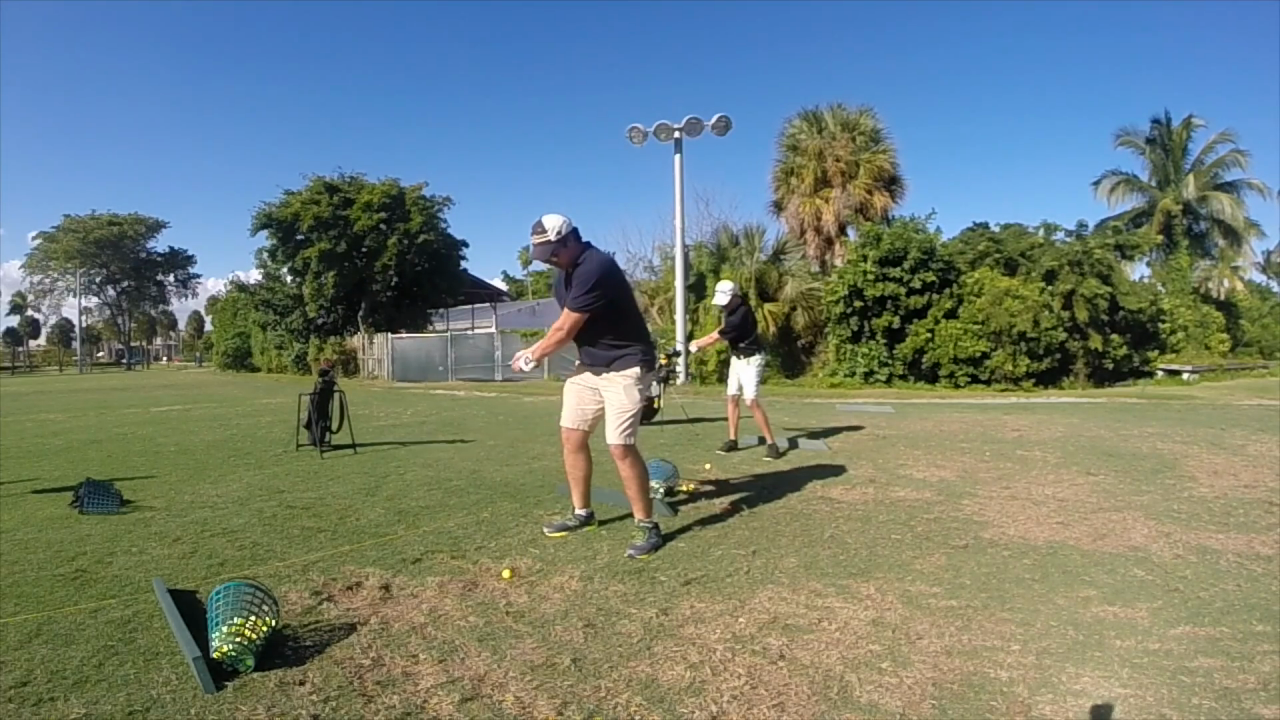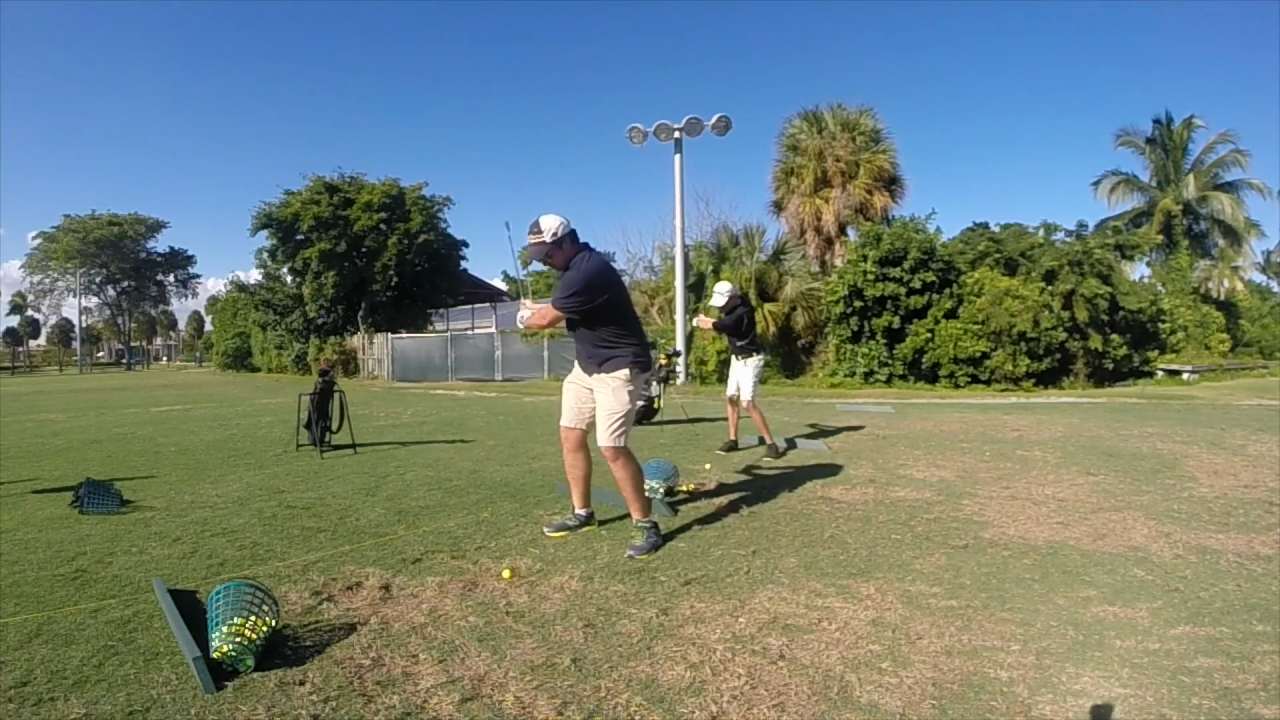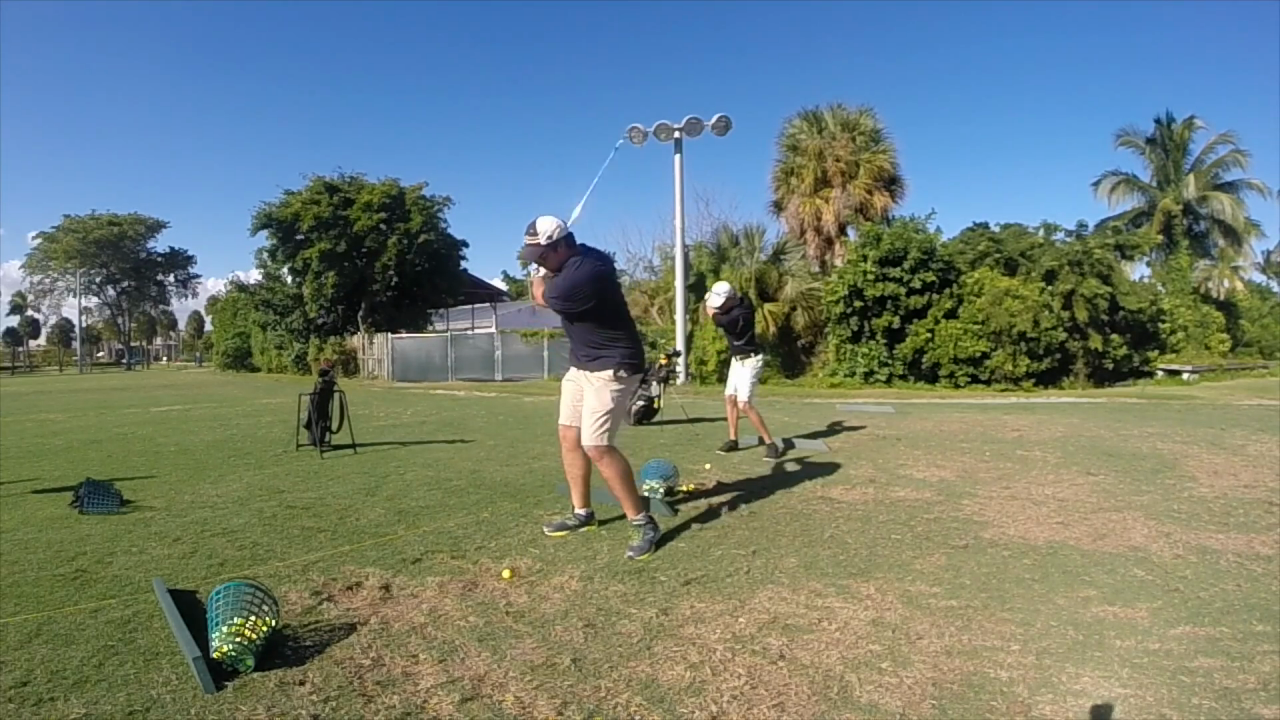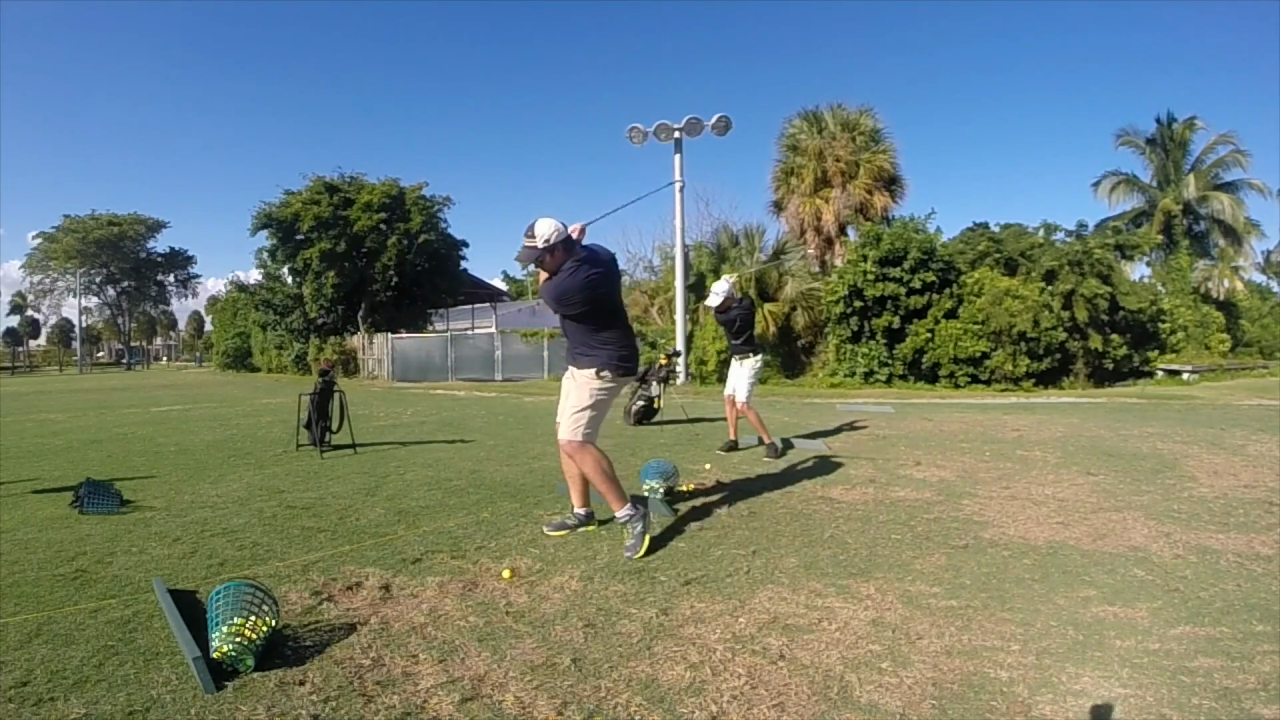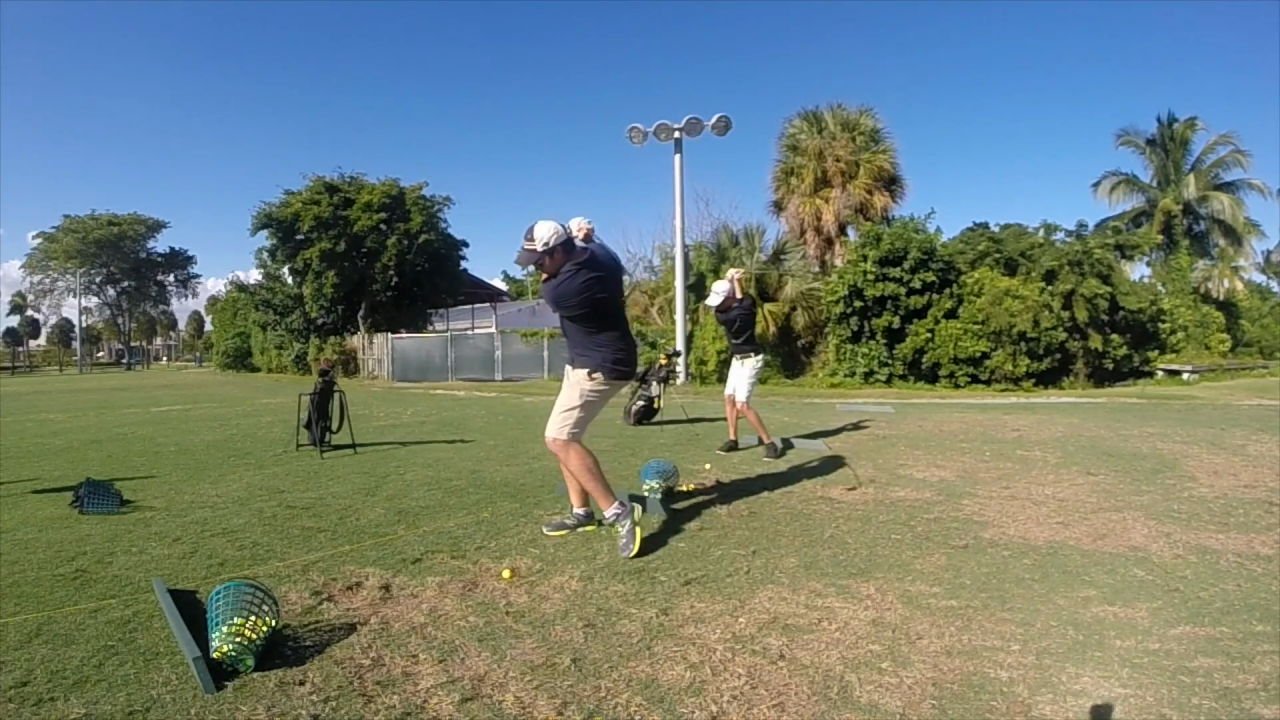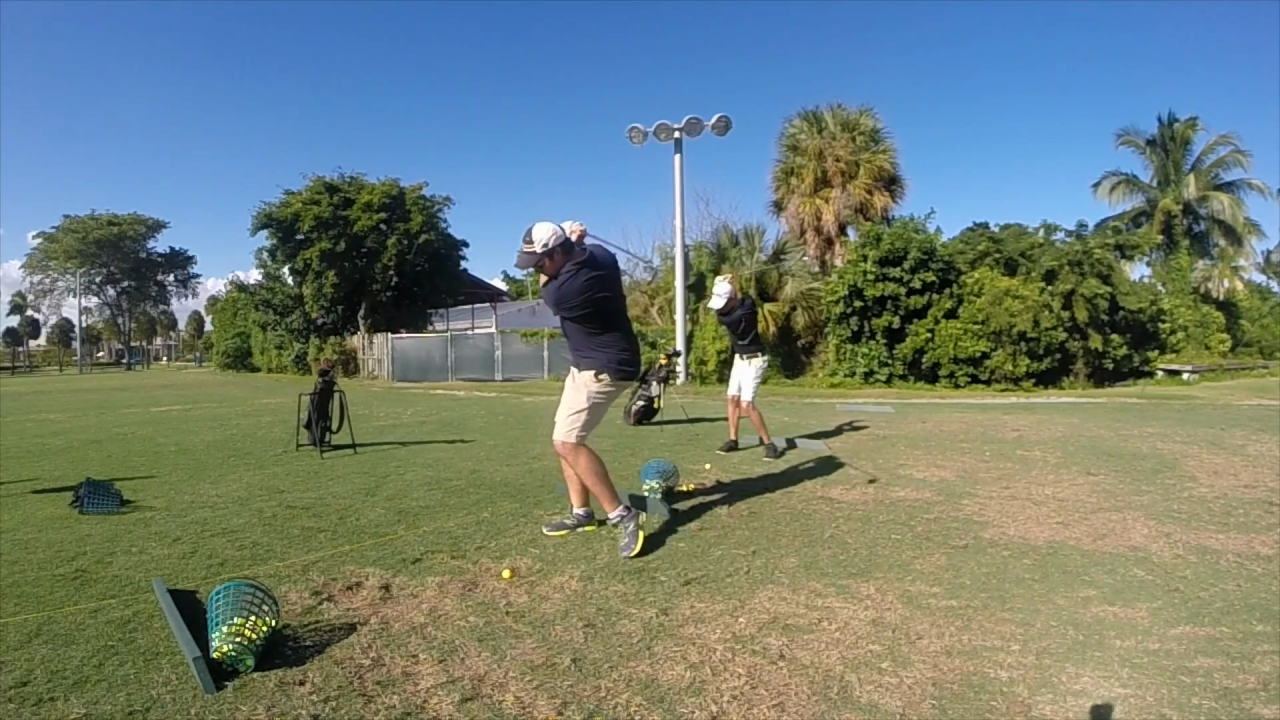
dt=0.1s
person 1, frame 1
left shoulder: (594, 269)
right shoulder: (568, 272)
left elbow: (565, 329)
left wrist: (531, 355)
right wrist: (536, 351)
left hip: (625, 365)
right hip: (590, 366)
left knee: (620, 445)
right knee: (572, 436)
left ankle: (647, 526)
right ankle: (582, 513)
person 1, frame 2
left shoulder: (587, 271)
right shoulder: (572, 268)
left elbow: (548, 318)
left wrist: (526, 317)
right wrist: (535, 309)
left hip: (619, 366)
right hip: (586, 365)
left knee: (612, 447)
right knee: (571, 436)
left ankle: (646, 526)
right ankle: (582, 513)
person 1, frame 3
left shoulder: (571, 282)
right shoulder: (589, 257)
left elbow: (541, 298)
left wrist: (536, 276)
right wrist: (544, 272)
left hip: (612, 367)
right hip: (586, 364)
left knee: (595, 444)
right knee: (569, 435)
left ankle: (643, 523)
right ankle: (582, 513)
person 1, frame 4
left shoulder: (566, 285)
right shoulder: (598, 255)
left elbow: (545, 285)
right wrist: (575, 238)
left hip: (602, 366)
right hip: (585, 362)
left knee: (572, 441)
right knee: (567, 437)
left ankle: (631, 515)
right ankle: (582, 513)
person 1, frame 5
left shoulder: (561, 290)
right shoulder: (602, 256)
right wrist: (581, 239)
left hip: (598, 368)
right hip: (591, 362)
left knee: (559, 439)
right knee: (563, 436)
left ankle: (619, 513)
right ankle: (581, 513)
person 1, frame 6
left shoulder: (562, 291)
right shoulder: (601, 255)
left wrist: (567, 239)
right wrist: (575, 239)
left hip: (602, 369)
right hip: (594, 363)
left knee: (566, 441)
right knee: (568, 438)
left ankle: (623, 516)
right ankle: (582, 513)
person 2, frame 1
left shoulder: (740, 316)
right shoulder: (735, 304)
left elbow: (716, 337)
right elbow: (722, 329)
left wrist: (698, 344)
right wrist: (700, 342)
left hip: (751, 360)
right hip: (737, 358)
left knee: (751, 401)
right knee: (732, 398)
left ankle: (771, 443)
right ankle: (732, 440)
person 2, frame 2
left shoulder: (737, 317)
right shoulder: (741, 302)
left elbow: (712, 325)
left wrist: (699, 321)
right wrist: (704, 319)
left hip: (750, 360)
right hip: (737, 359)
left knee: (747, 403)
right knee: (731, 398)
left ankle: (771, 443)
right ankle: (733, 440)
person 2, frame 3
left shoulder: (732, 319)
right shoulder: (744, 301)
left elbow: (712, 314)
left wrist: (707, 302)
right wrist: (712, 298)
left hip: (748, 362)
right hip: (739, 360)
left knee: (744, 404)
right knee: (730, 398)
left ankle: (770, 444)
right ankle: (733, 440)
person 2, frame 4
left shoulder: (729, 318)
right shoulder: (746, 302)
left elbow: (716, 312)
left wrist: (725, 284)
right wrist: (729, 285)
left hip: (747, 362)
right hip: (738, 359)
left knee: (742, 405)
right knee: (729, 398)
left ankle: (770, 443)
right ankle: (733, 440)
person 2, frame 5
left shoulder: (729, 317)
right shoulder: (747, 301)
left elbow: (717, 312)
left wrist: (731, 280)
right wrist: (736, 281)
left hip: (748, 361)
right hip: (738, 358)
left knee: (741, 405)
right knee: (729, 398)
left ankle: (769, 443)
right ankle: (733, 439)
person 2, frame 6
left shoulder: (733, 319)
right shoulder: (746, 301)
left elbow: (720, 314)
left wrist: (720, 285)
right wrist: (726, 285)
left hip: (752, 361)
right hip: (741, 358)
left knee: (746, 404)
right knee: (732, 399)
left ankle: (769, 443)
right ankle: (733, 440)
